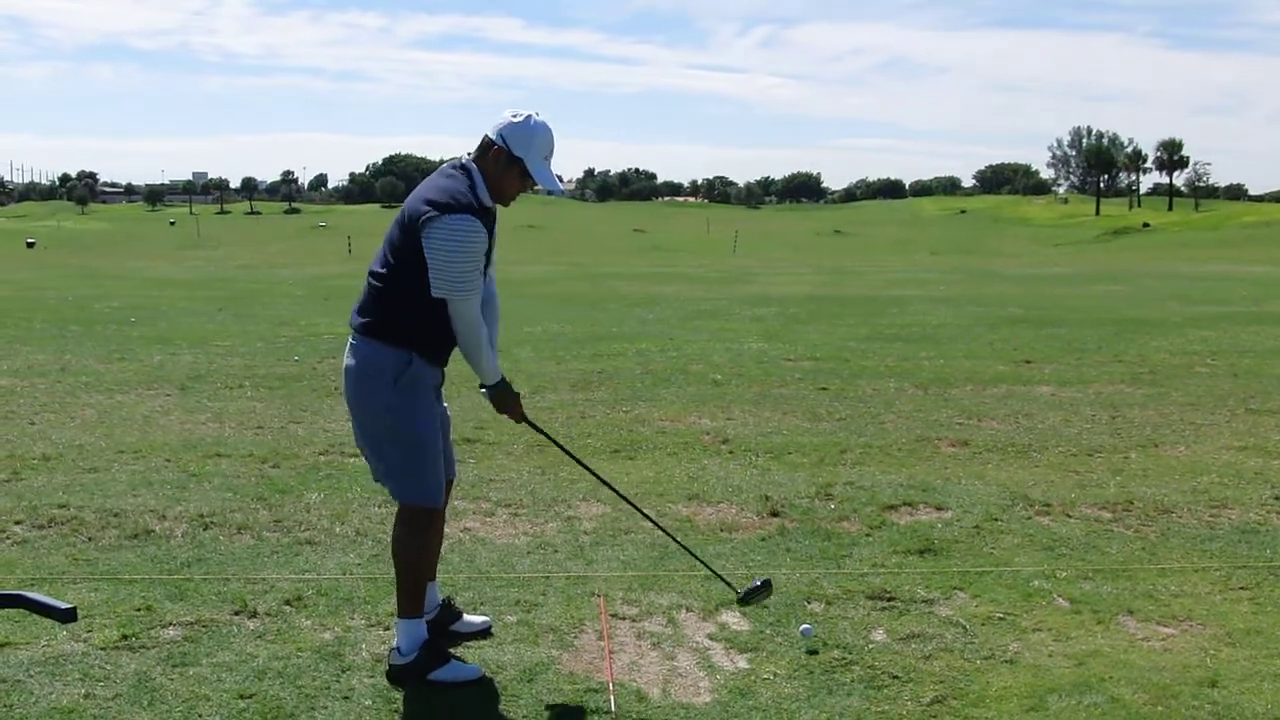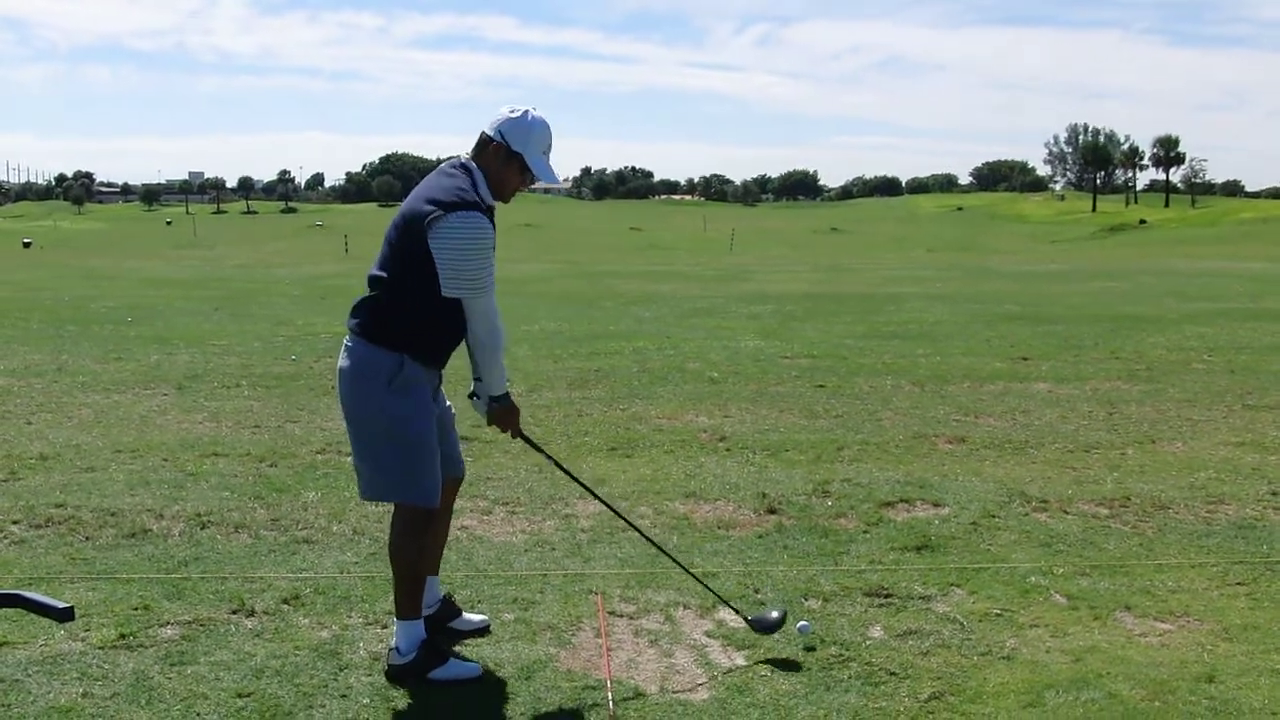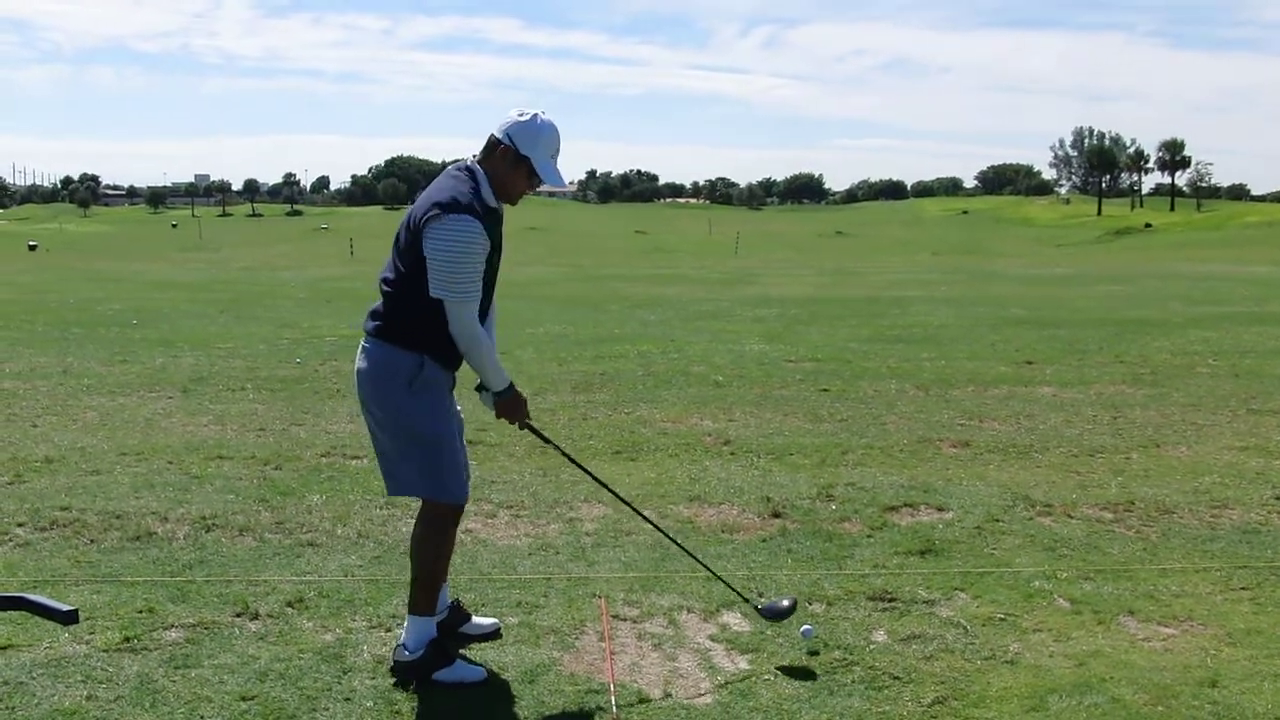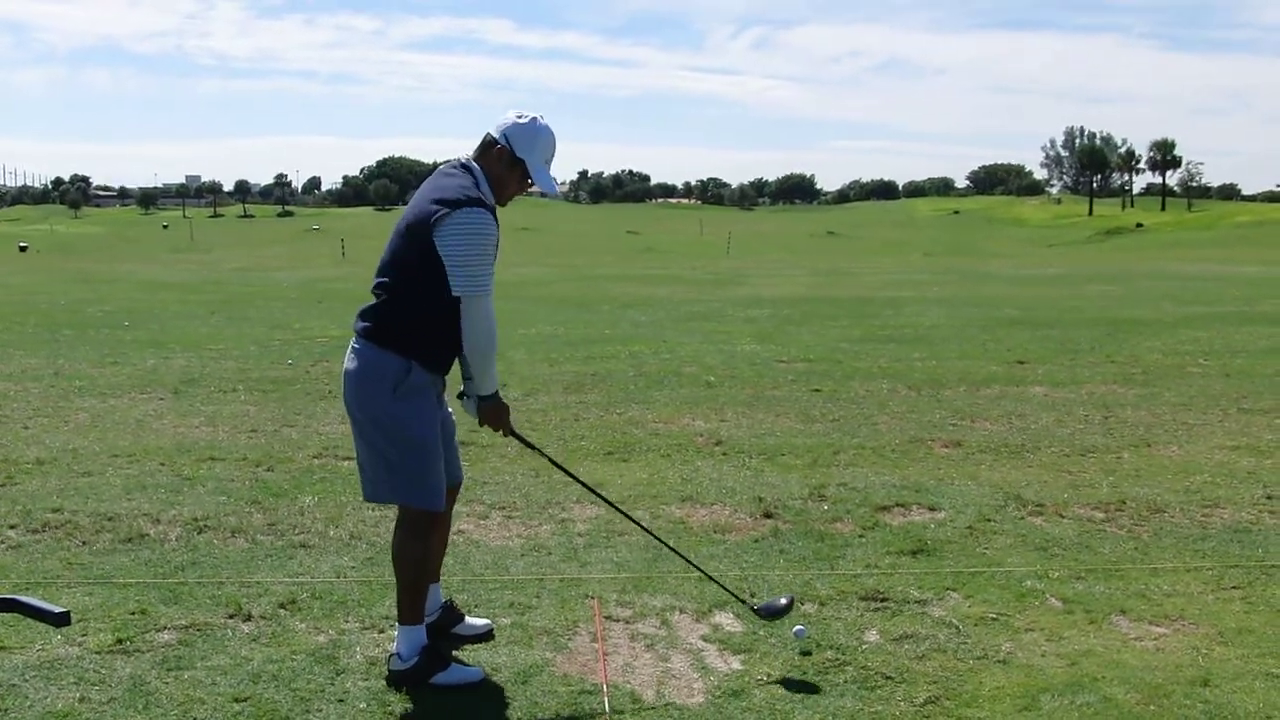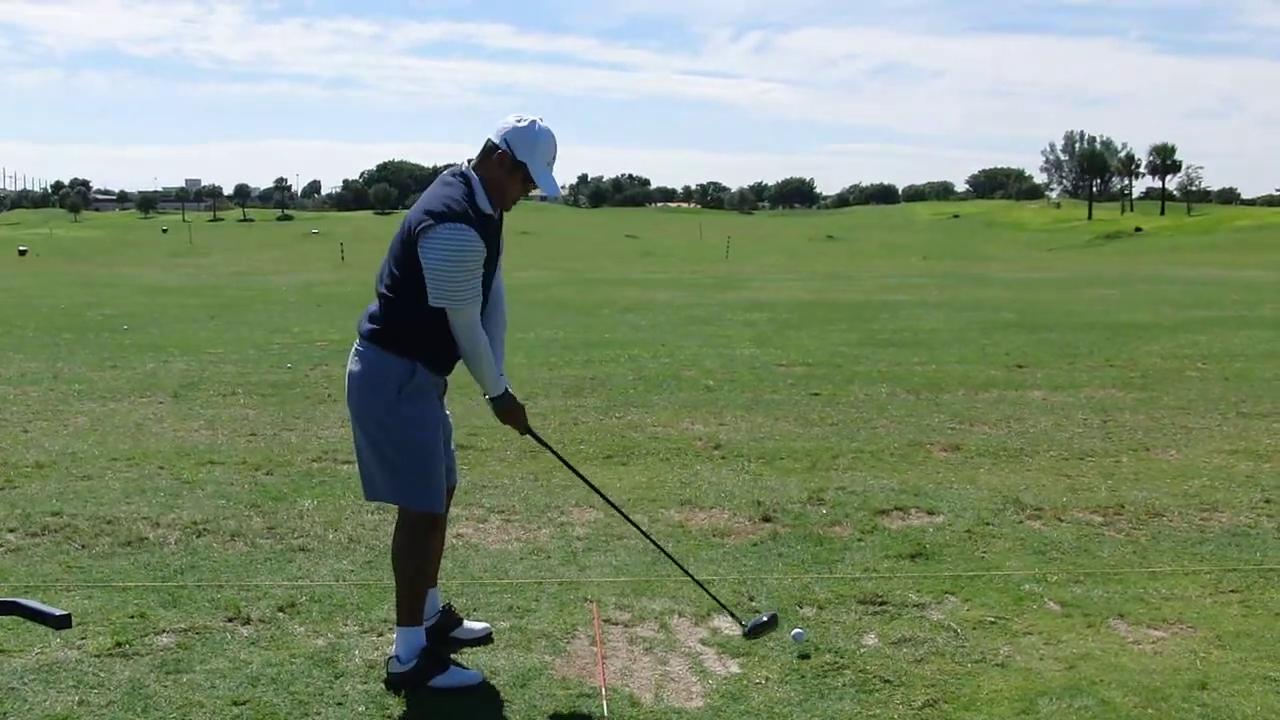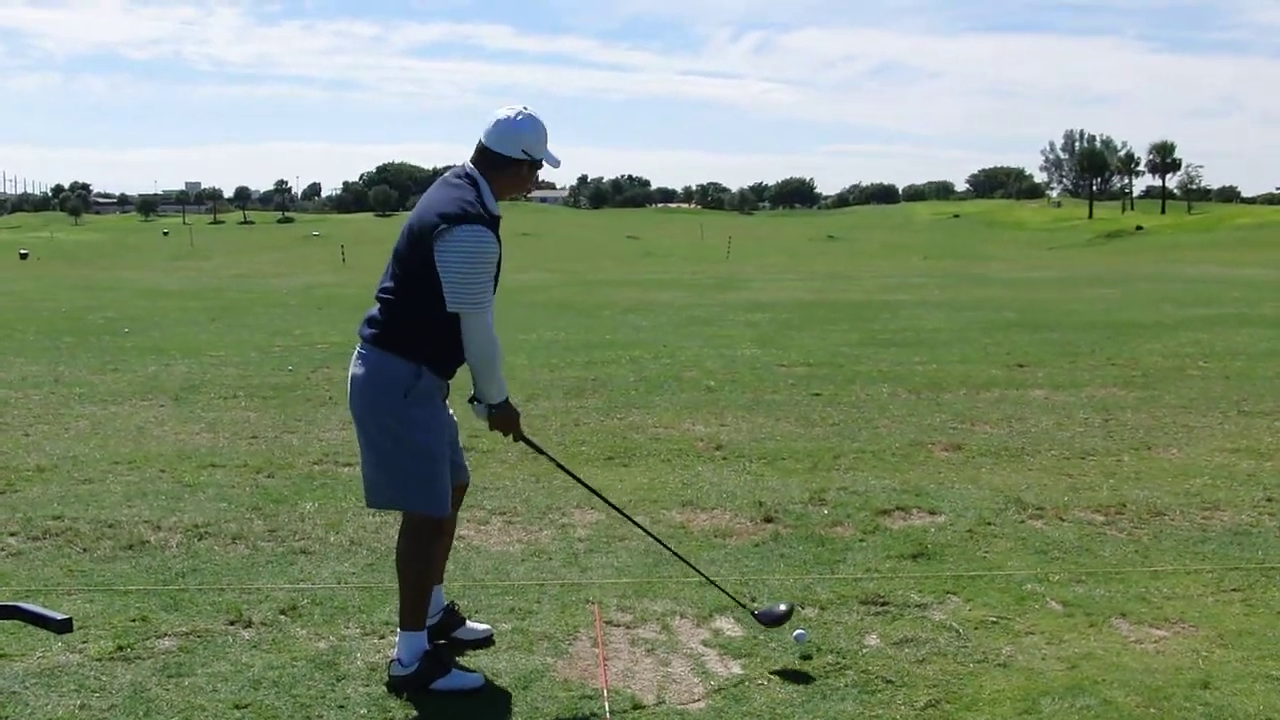
dt=0.4s
person 1, frame 1
left shoulder: (472, 196)
right shoulder: (456, 217)
left elbow: (484, 292)
right elbow: (464, 317)
left wrist: (496, 375)
right wrist: (494, 382)
left hip: (410, 361)
right hip: (389, 364)
left knee: (435, 491)
right knee: (421, 501)
left ankle: (429, 607)
right ankle: (410, 648)
person 1, frame 2
left shoulder: (459, 190)
right shoulder: (463, 216)
left elbow: (473, 310)
right elbow: (481, 317)
left wrist: (485, 385)
right wrist: (498, 394)
left hip: (411, 364)
right hip: (386, 368)
left knee: (446, 482)
right knee: (418, 501)
left ankle: (428, 602)
right ankle: (410, 647)
person 1, frame 3
left shoulder: (474, 197)
right shoulder: (460, 217)
left elbow: (477, 308)
right elbow: (461, 322)
left wrist: (492, 381)
right wrist: (499, 386)
left hip: (422, 366)
right hip: (403, 368)
left knee: (450, 492)
right knee: (442, 499)
left ankle: (439, 610)
right ankle: (417, 645)
person 1, frame 4
left shoulder: (458, 188)
right shoulder: (468, 214)
left elbow: (469, 307)
right elbow: (476, 316)
left wrist: (477, 385)
right wrist: (486, 393)
left hip: (413, 368)
right hip: (391, 372)
left knee: (443, 491)
right knee: (421, 506)
left ankle: (432, 609)
right ankle: (411, 652)
person 1, frame 5
left shoulder: (480, 205)
right shoulder: (454, 225)
left elbow: (492, 298)
right elbow: (465, 326)
left wrist: (499, 383)
right wrist: (498, 393)
left hip: (414, 371)
right hip: (393, 374)
left knee: (437, 496)
right knee: (421, 508)
left ankle: (429, 614)
right ankle: (409, 655)
person 1, frame 6
left shoulder: (459, 191)
right shoulder: (469, 227)
left elbow: (472, 316)
right elbow: (477, 329)
left wrist: (488, 393)
right wrist: (496, 400)
left hip: (410, 372)
right hip: (400, 378)
left knee: (449, 492)
right knee: (427, 511)
left ankle: (434, 613)
right ankle: (412, 658)
